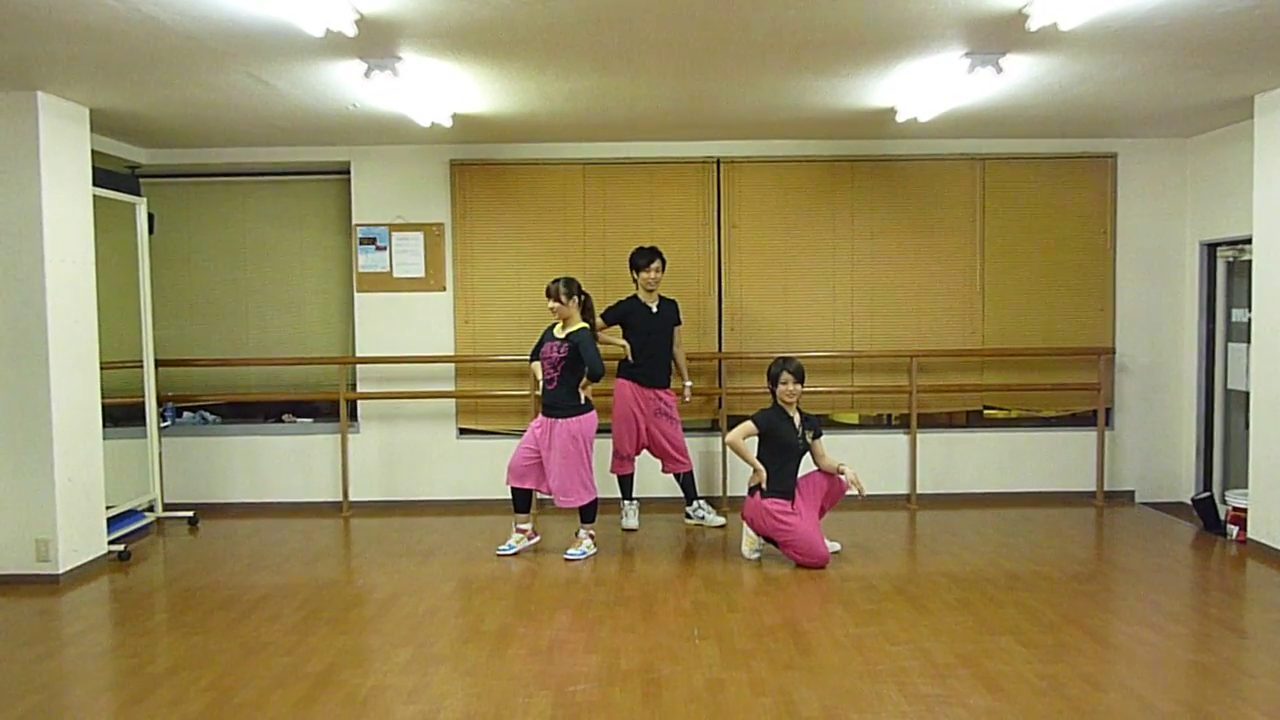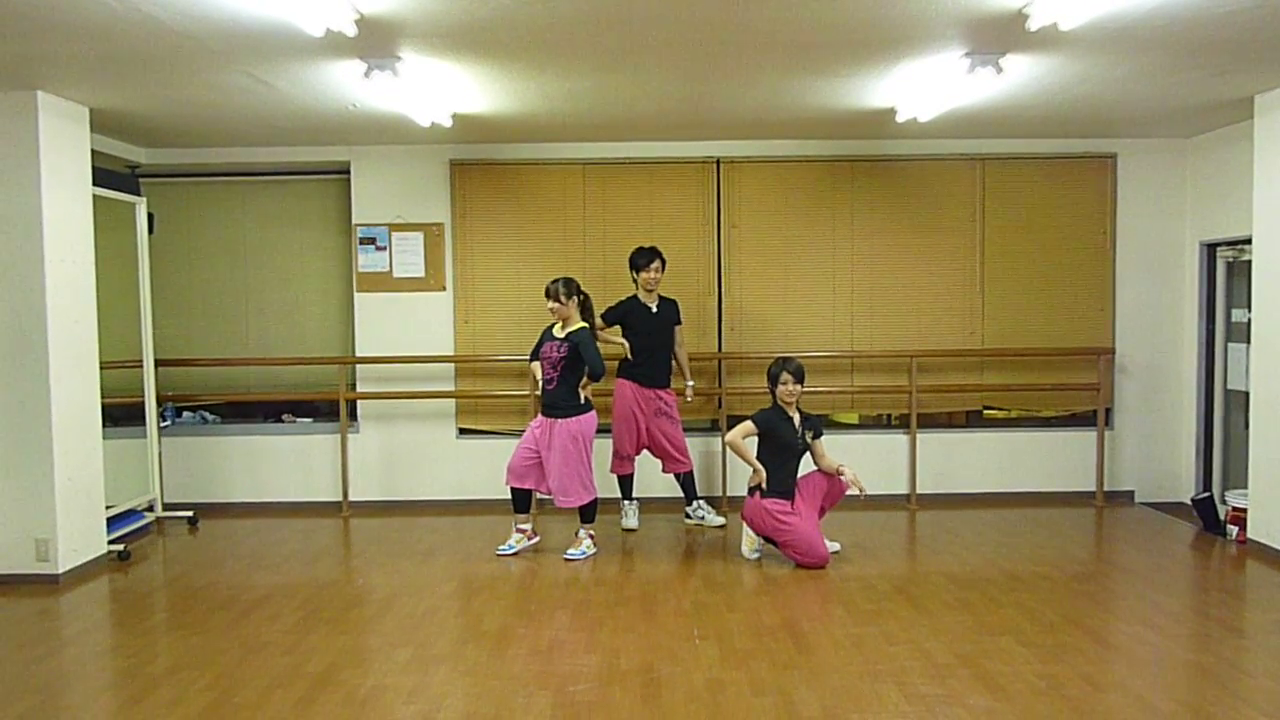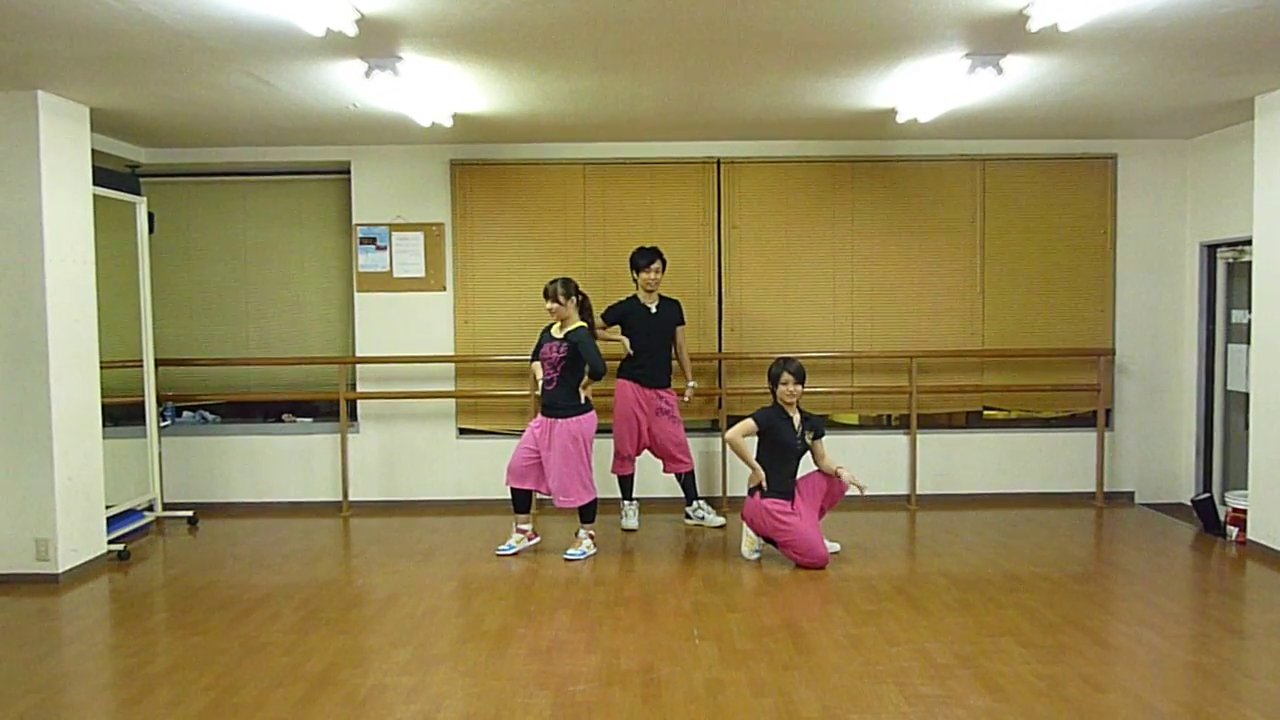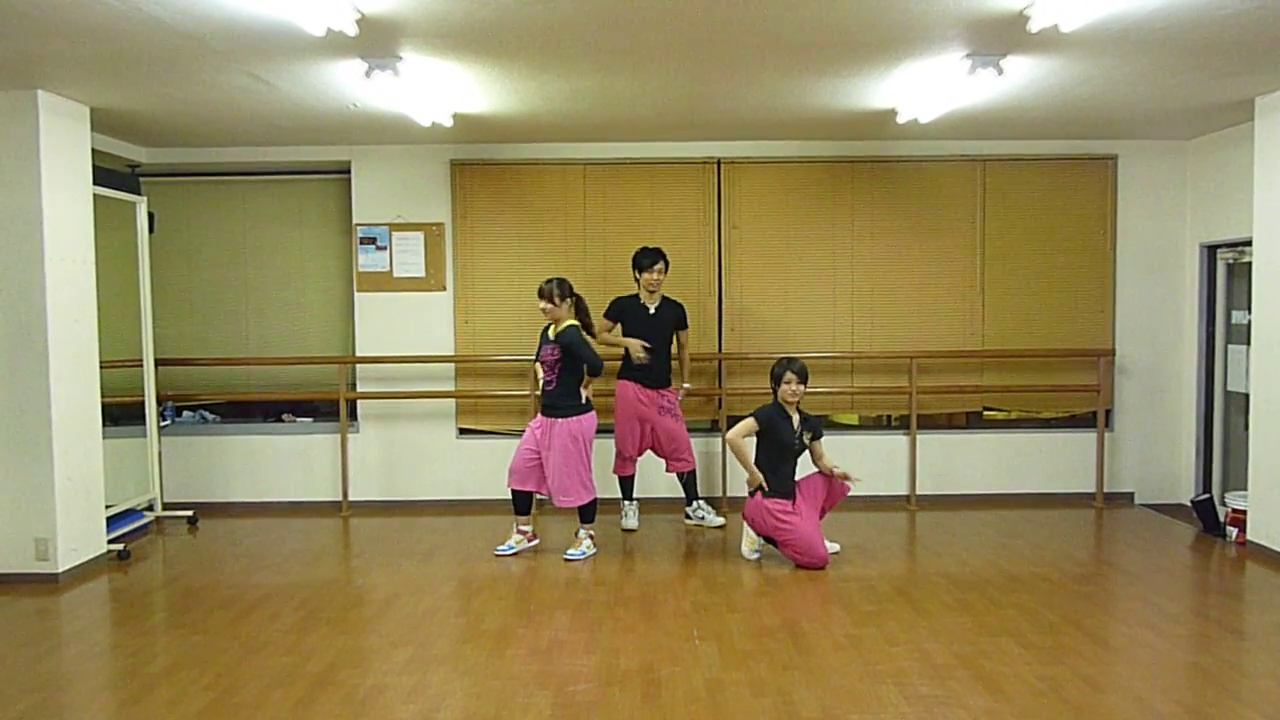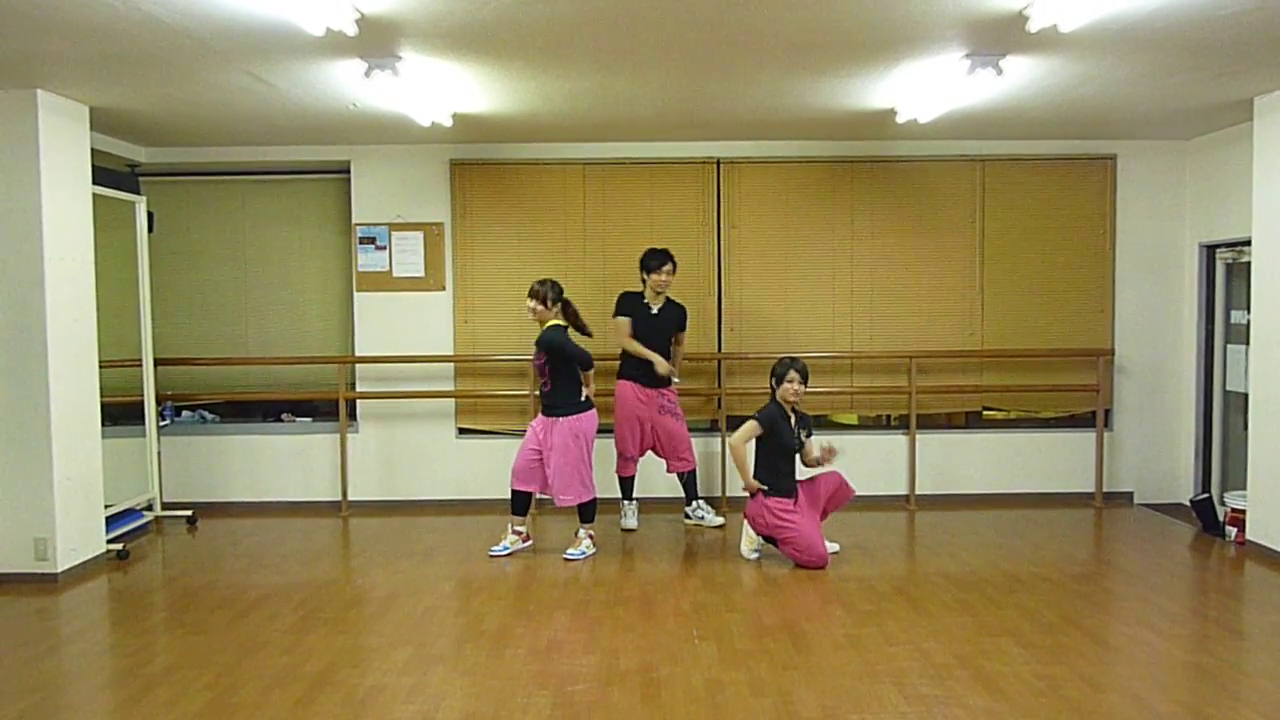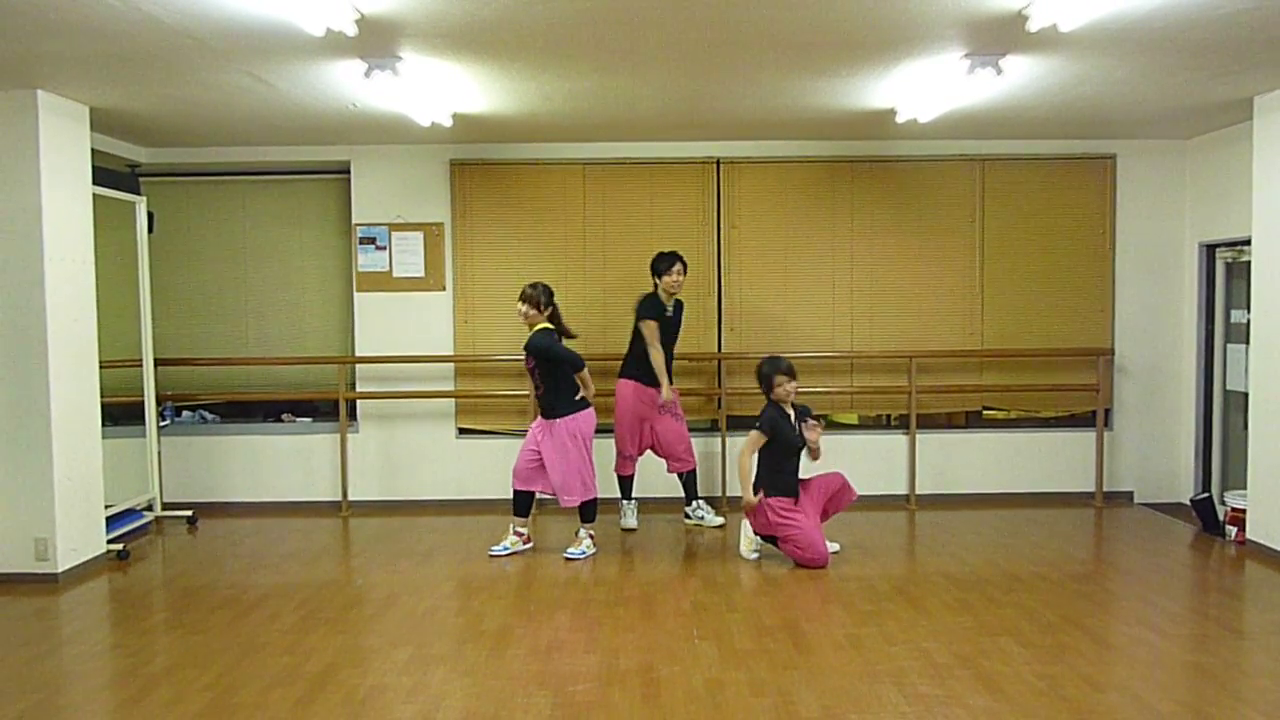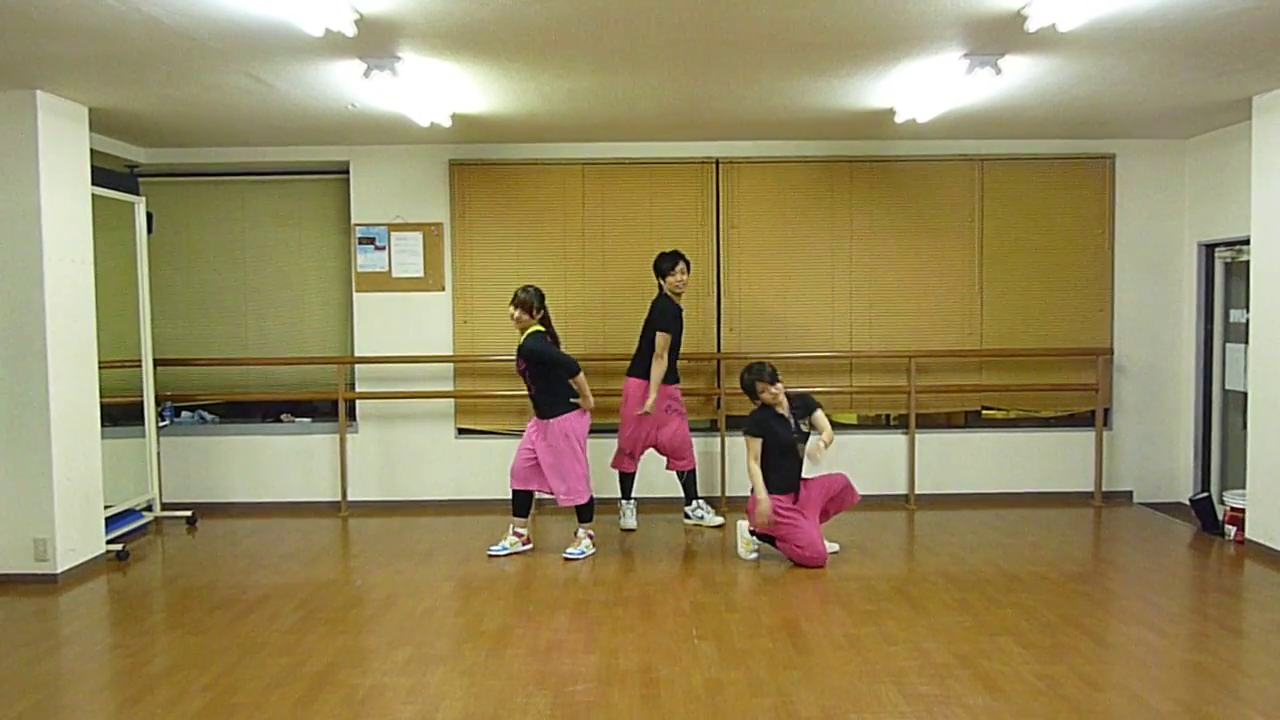
dt=0.1s
person 1, frame 1
left shoulder: (671, 307)
right shoulder: (625, 308)
left elbow: (676, 347)
left wrist: (687, 382)
right wrist: (619, 341)
left hip: (662, 390)
right hip: (630, 387)
left knee: (676, 448)
right knee: (626, 447)
left ankle: (694, 506)
right ankle: (629, 506)
person 1, frame 2
left shoulder: (671, 307)
right shoulder: (625, 308)
left elbow: (678, 346)
left wrist: (688, 381)
right wrist: (619, 340)
left hip: (662, 390)
right hip: (630, 387)
left knee: (677, 448)
right knee: (625, 447)
left ankle: (694, 506)
right ankle: (628, 506)
person 1, frame 3
left shoulder: (672, 307)
right shoulder: (623, 309)
left elbow: (680, 346)
left wrist: (690, 381)
right wrist: (618, 337)
left hip: (662, 390)
right hip: (630, 386)
left knee: (678, 447)
right knee: (626, 448)
left ankle: (694, 507)
right ankle: (628, 506)
person 1, frame 4
left shoulder: (675, 309)
right shoulder: (623, 305)
left elbow: (683, 347)
right elbow: (600, 335)
left wrist: (686, 383)
right wrist: (626, 341)
left hip: (664, 390)
right hip: (632, 387)
left knee: (681, 446)
right knee: (627, 449)
left ankle: (694, 507)
right ankle: (628, 506)
person 1, frame 5
left shoulder: (677, 310)
right shoulder: (628, 301)
right elbow: (624, 341)
left wrist: (672, 373)
right wrist: (654, 358)
left hip: (662, 388)
right hip: (631, 386)
left knee: (681, 445)
right knee: (628, 449)
left ankle: (694, 506)
right ankle: (628, 505)
person 1, frame 6
left shoulder: (678, 307)
right shoulder: (648, 304)
right elbow: (653, 347)
right wrist: (664, 385)
left hip: (662, 388)
right hip: (633, 385)
left knee: (680, 446)
right knee: (627, 448)
left ankle: (693, 506)
right ankle: (628, 505)
person 1, frame 7
left shoulder: (671, 304)
right shoulder: (664, 308)
right elbow: (660, 355)
right wrist: (651, 395)
left hip: (668, 386)
right hip: (642, 383)
left knee: (682, 445)
right knee: (631, 446)
left ankle: (693, 506)
right ankle: (627, 504)
person 2, frame 1
left shoulder: (582, 335)
right shoulder: (551, 331)
left elbow: (597, 370)
right elbow: (535, 357)
left wrist: (581, 387)
right wrist: (541, 380)
left hip: (574, 419)
right hip: (547, 417)
left knee: (577, 477)
right knee: (519, 467)
left ankle: (587, 536)
right ankle: (523, 531)
person 2, frame 2
left shoulder: (582, 335)
right shoulder: (550, 331)
left elbow: (597, 369)
right elbow: (535, 357)
left wrist: (582, 386)
right wrist: (541, 380)
left hip: (573, 418)
right hip: (546, 417)
left knee: (577, 477)
right knee: (518, 467)
left ankle: (586, 537)
right ankle: (523, 531)
person 2, frame 3
left shoulder: (579, 335)
right shoulder: (549, 332)
left elbow: (599, 368)
right elbow: (536, 359)
left wrist: (582, 387)
right wrist: (541, 379)
left hip: (573, 419)
right hip: (546, 417)
left knee: (576, 477)
right knee: (518, 467)
left ankle: (587, 537)
right ankle: (523, 532)
person 2, frame 4
left shoulder: (571, 334)
right shoulder: (548, 332)
left elbow: (595, 365)
left wrist: (583, 386)
left hip: (573, 418)
right hip: (546, 417)
left knee: (576, 477)
right knee: (520, 469)
left ankle: (587, 537)
right ankle: (523, 533)
person 2, frame 5
left shoulder: (551, 336)
right shoulder: (547, 333)
left elbow: (585, 360)
left wrist: (588, 388)
left hip: (574, 418)
right hip: (548, 417)
left knee: (576, 476)
right knee: (523, 470)
left ankle: (586, 536)
right ankle: (518, 534)
person 2, frame 6
left shoulder: (538, 341)
right shoulder: (540, 335)
left elbow: (575, 361)
right elbow: (555, 364)
left wrist: (587, 389)
left hip: (571, 418)
right hip: (547, 418)
left knee: (577, 477)
right knee: (524, 471)
left ankle: (586, 536)
right ankle: (519, 535)
person 2, frame 7
left shoulder: (533, 342)
right shoulder: (531, 337)
left elbow: (569, 366)
right elbow: (558, 366)
left wrist: (586, 398)
left hip: (565, 418)
right hip: (542, 419)
left knee: (573, 477)
right knee: (521, 471)
left ankle: (585, 536)
right ankle: (519, 535)
person 3, frame 1
left shoulder: (810, 423)
right shoulder: (768, 417)
left elbow: (821, 460)
right elbow: (732, 438)
left wrist: (843, 469)
right wrist: (758, 468)
left hip: (792, 495)
right hip: (767, 502)
right knee: (818, 557)
left ankle: (805, 532)
right ankle: (763, 533)
person 3, frame 2
left shoulder: (810, 422)
right shoulder: (768, 417)
left elbow: (821, 460)
right elbow: (731, 438)
left wrist: (843, 469)
right wrist: (757, 468)
left hip: (792, 495)
right hip: (767, 502)
right knee: (818, 557)
left ankle: (805, 531)
right ankle: (762, 534)
person 3, frame 3
left shoulder: (812, 422)
right shoulder: (768, 416)
left elbow: (821, 460)
right elbow: (731, 436)
left wrist: (840, 471)
right wrist: (755, 469)
left hip: (791, 495)
right hip: (767, 502)
right knee: (818, 557)
left ankle: (806, 532)
right ankle: (763, 534)
person 3, frame 4
left shoulder: (810, 423)
right shoulder: (768, 414)
left elbow: (820, 459)
right elbow: (732, 436)
left wrist: (834, 470)
right wrist: (753, 473)
left hip: (791, 494)
right hip: (768, 501)
right knee: (818, 558)
left ankle: (805, 532)
right ankle: (763, 534)
person 3, frame 5
left shoulder: (801, 419)
right shoulder: (769, 414)
left elbow: (807, 461)
right elbow: (735, 442)
left wrist: (823, 458)
right wrist: (748, 482)
left hip: (792, 493)
right hip: (769, 501)
right knee: (817, 558)
left ankle: (805, 533)
right ankle: (760, 534)
person 3, frame 6
left shoulder: (803, 413)
right shoulder: (770, 417)
left elbow: (814, 456)
right elbow: (745, 454)
left wrist: (815, 441)
right wrist: (747, 494)
left hip: (795, 493)
right hip: (772, 500)
right knee: (817, 557)
left ankle: (808, 531)
right ankle: (761, 532)
person 3, frame 7
left shoulder: (804, 403)
right shoulder: (757, 419)
left elbow: (828, 432)
right elbow: (753, 461)
left wrist: (820, 445)
right wrist: (762, 499)
left hip: (797, 491)
right hip: (772, 497)
right knee: (815, 557)
left ankle: (805, 532)
right ankle: (756, 533)
